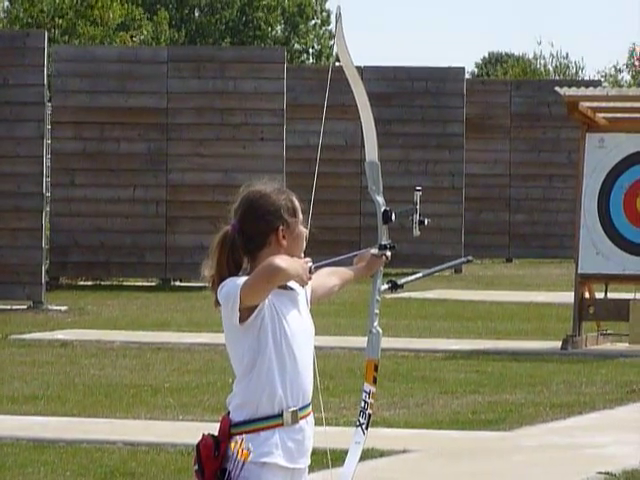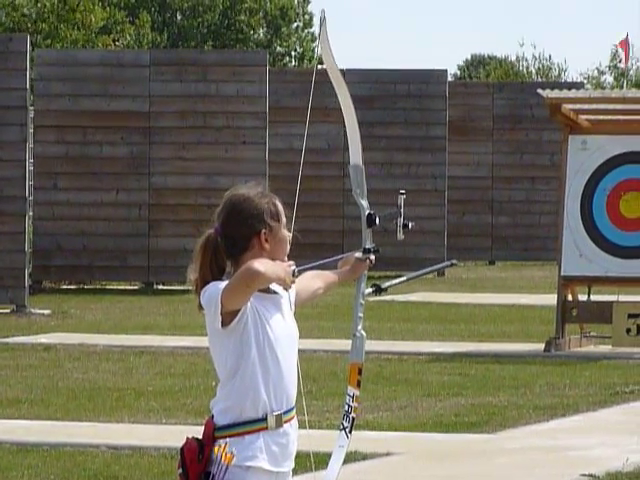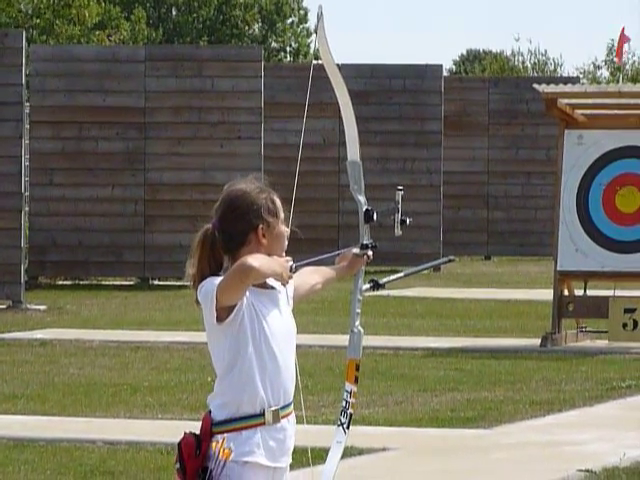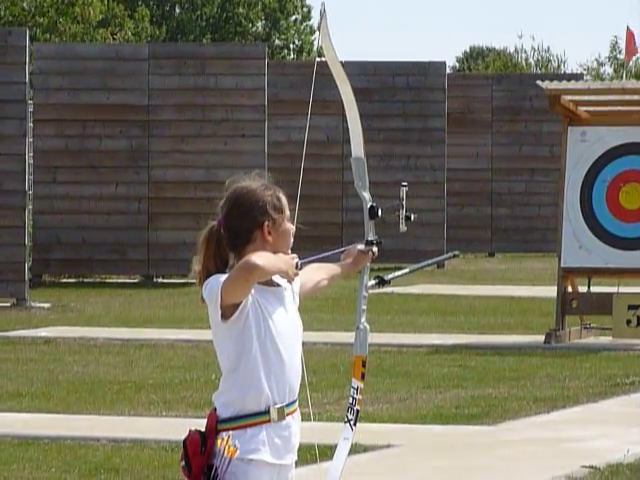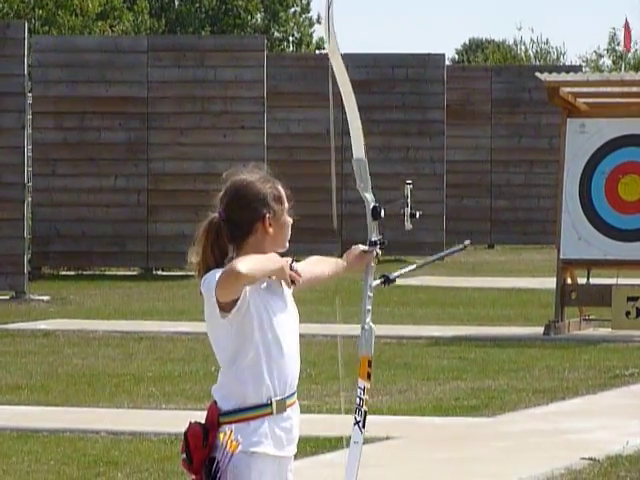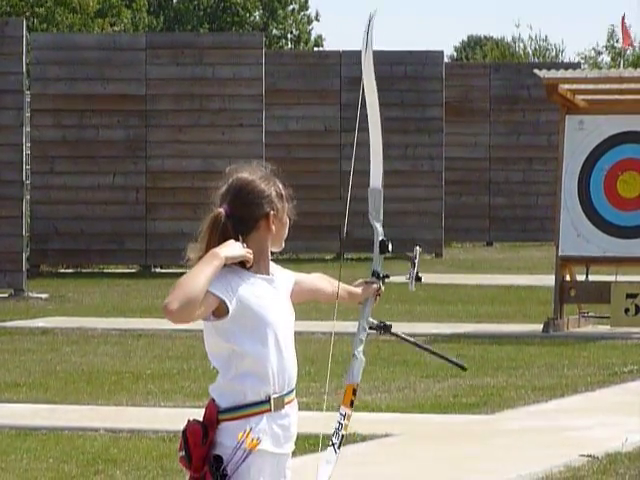
dt=0.4s
person 1, frame 1
left shoulder: (295, 287)
right shoulder: (237, 292)
left elbow: (328, 279)
right elbow: (273, 269)
left wrist: (361, 268)
right wrist: (293, 267)
left hip: (294, 442)
right hip: (260, 450)
person 1, frame 2
left shoulder: (278, 291)
right shoulder: (220, 297)
left elbow: (312, 283)
right elbow: (254, 273)
left wrist: (345, 273)
right wrist: (276, 271)
left hip: (278, 446)
right hip: (244, 454)
person 1, frame 3
left shoulder: (277, 287)
right shoulder: (217, 293)
left elbow: (310, 278)
right elbow: (247, 269)
left wrist: (342, 268)
right wrist: (273, 266)
left hip: (276, 440)
right hip: (241, 448)
person 1, frame 4
left shoulder: (283, 284)
right shoulder: (222, 291)
left elbow: (315, 275)
right elbow: (252, 266)
left wrist: (347, 265)
right wrist: (280, 263)
left hip: (281, 437)
right hip: (246, 445)
person 1, frame 5
left shoulder: (281, 279)
right shoulder: (226, 285)
left elbow: (313, 267)
right elbow: (240, 270)
left wrist: (347, 262)
right wrist: (274, 264)
left hip: (279, 429)
right hip: (246, 437)
person 1, frame 6
left shoulder: (276, 277)
right shoulder: (225, 286)
left elbow: (315, 284)
right elbow: (176, 308)
left wrist: (353, 293)
right wrist: (216, 256)
left hip: (277, 428)
right hip: (243, 433)
